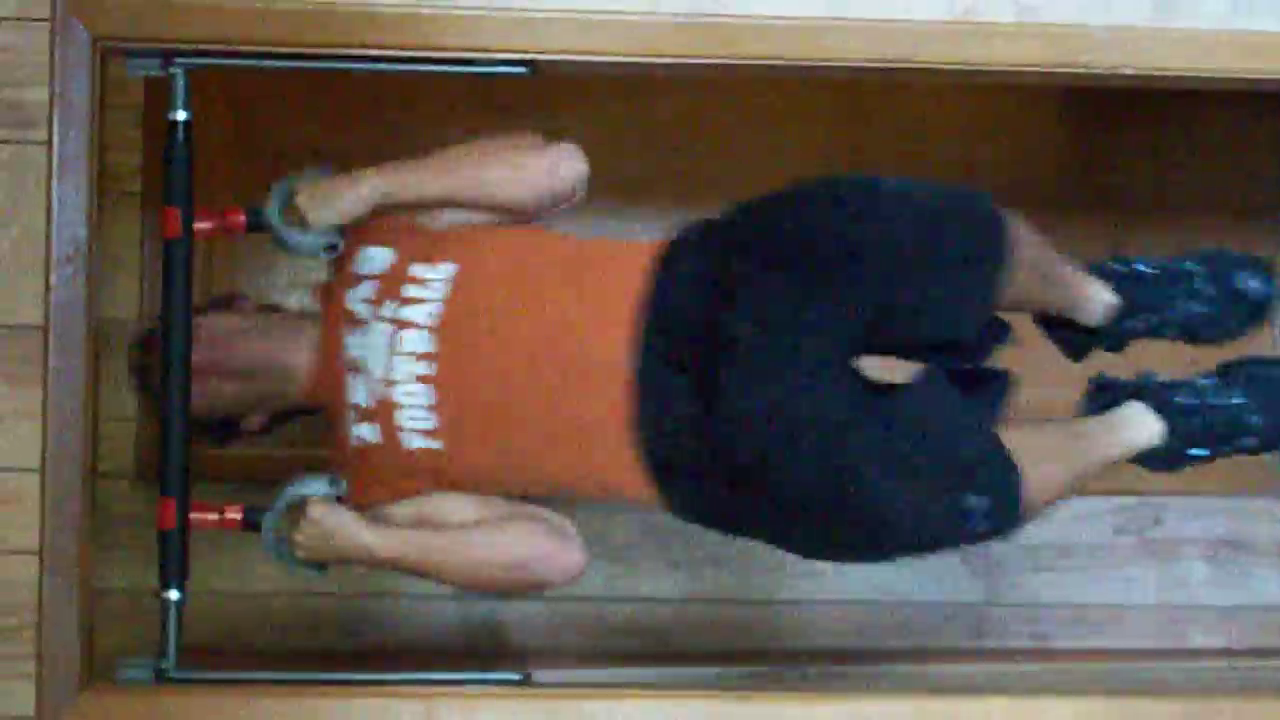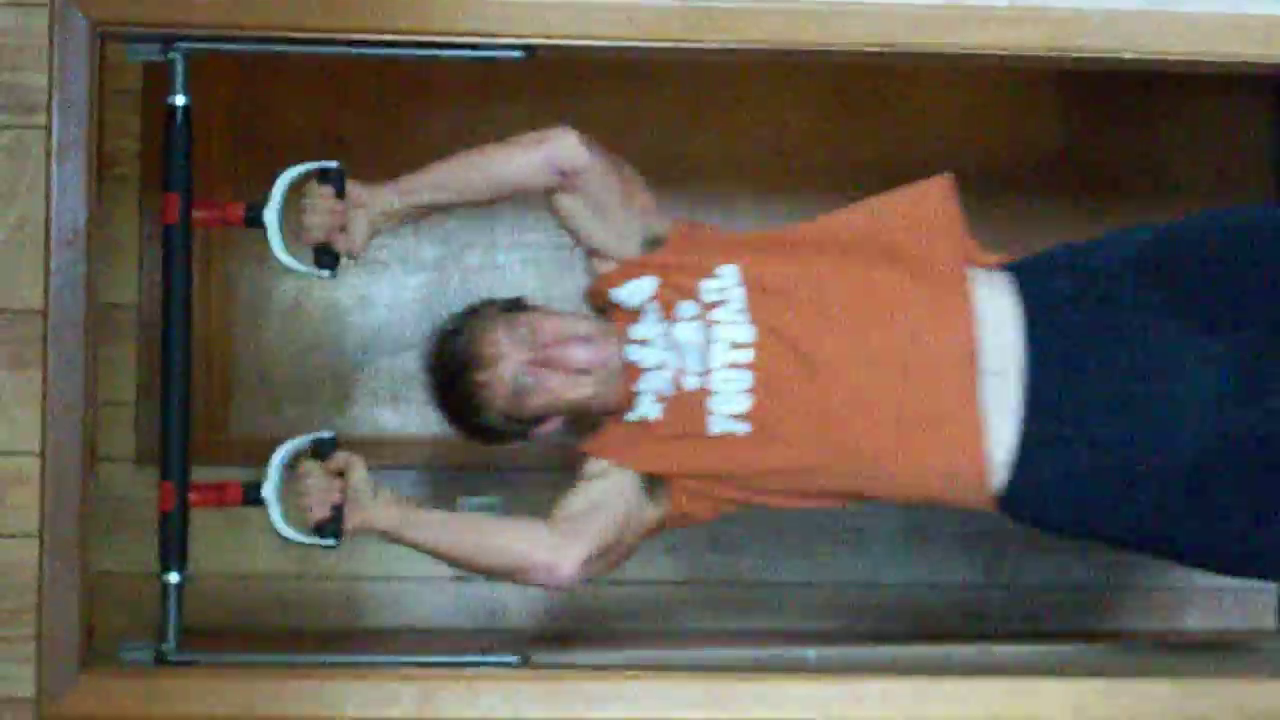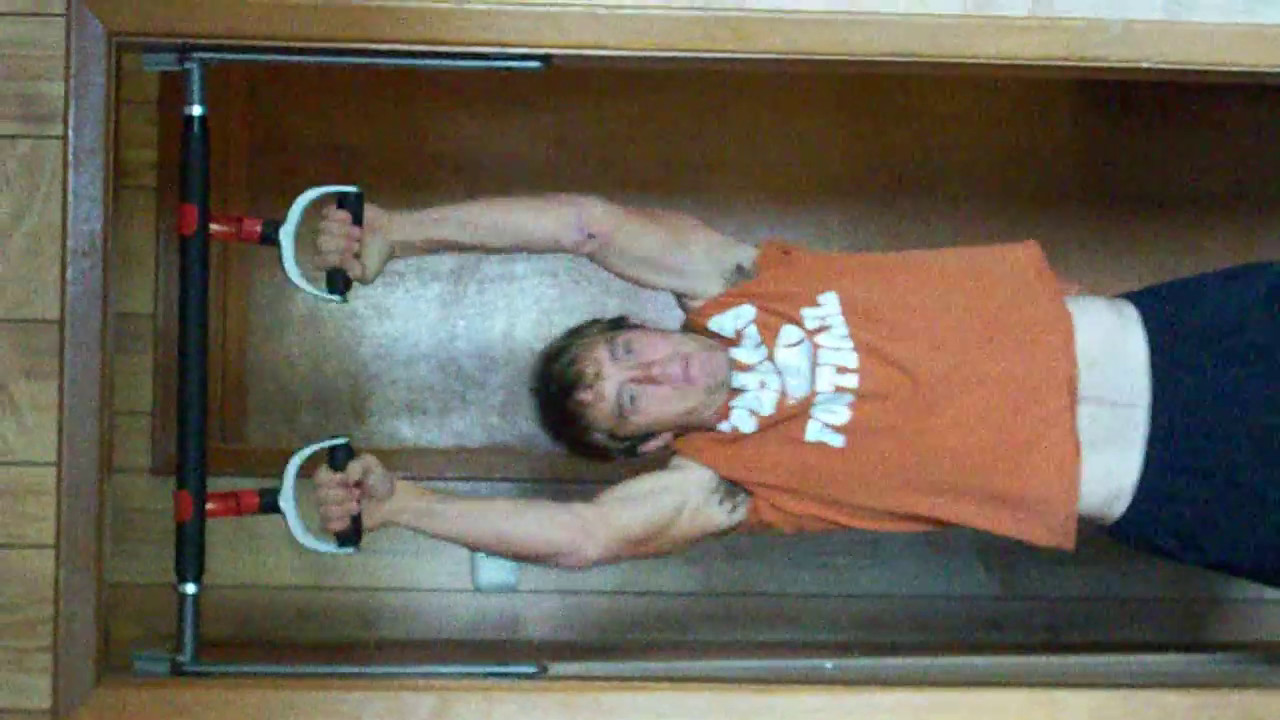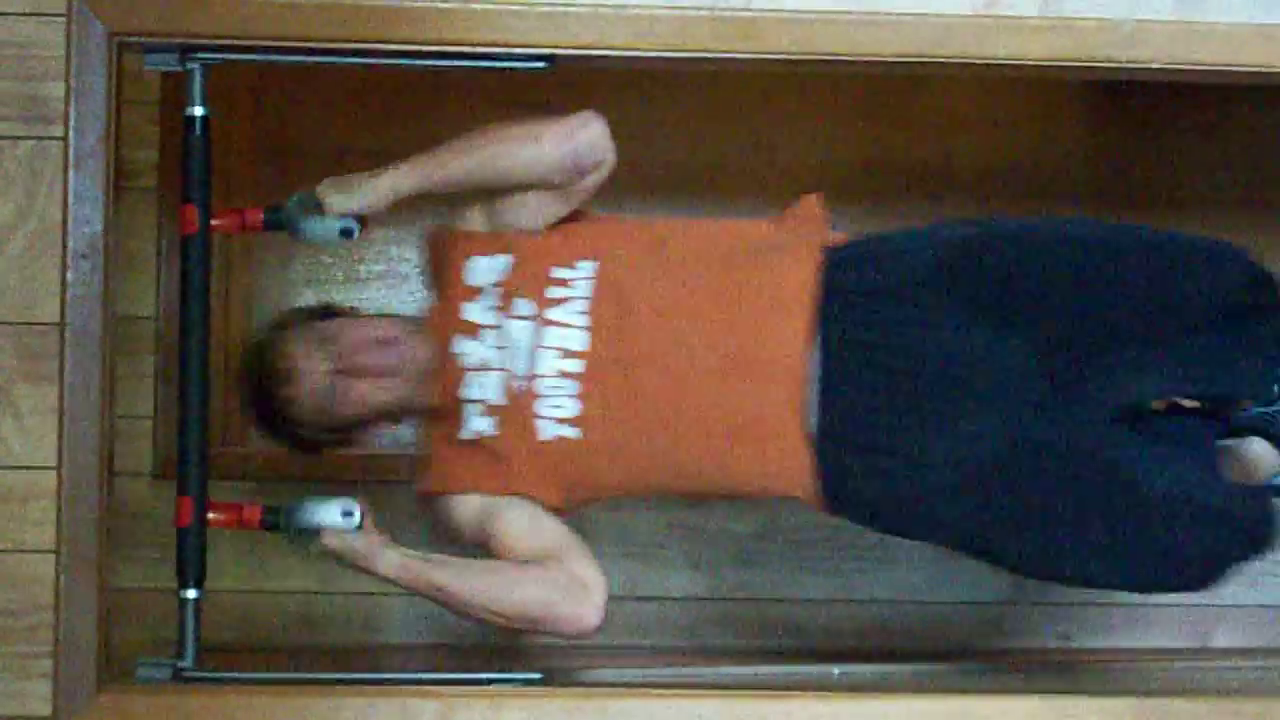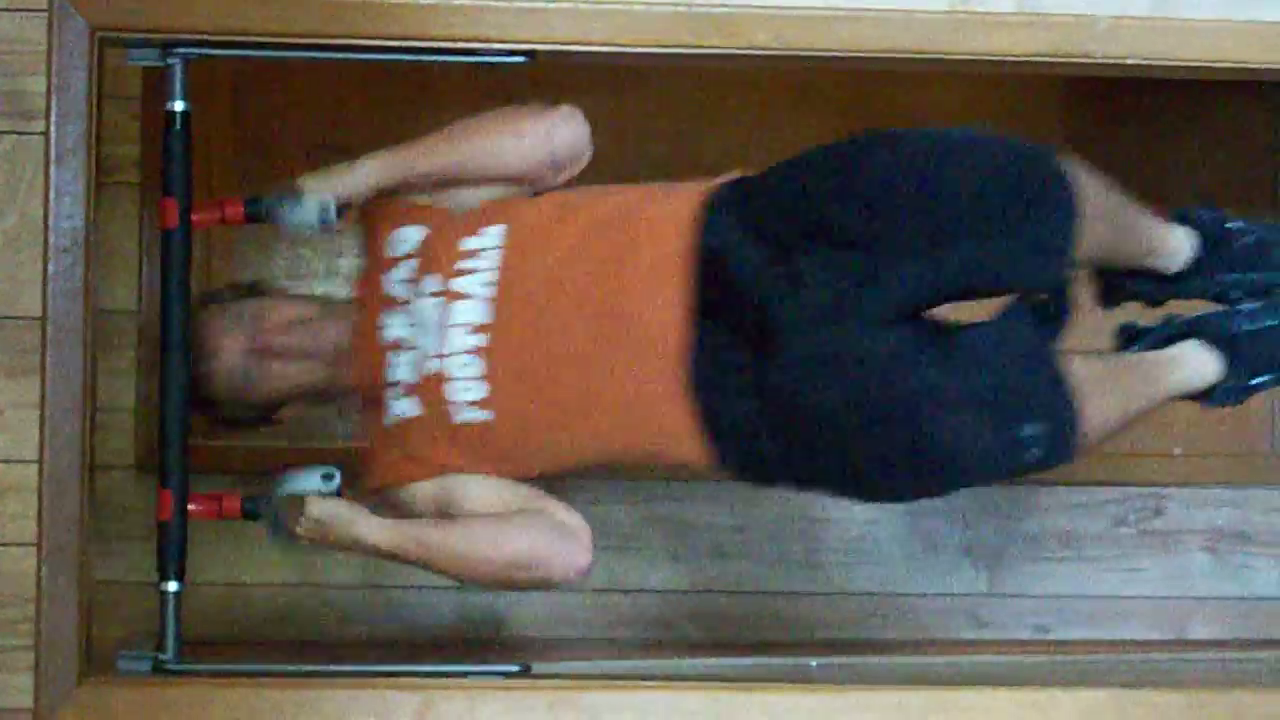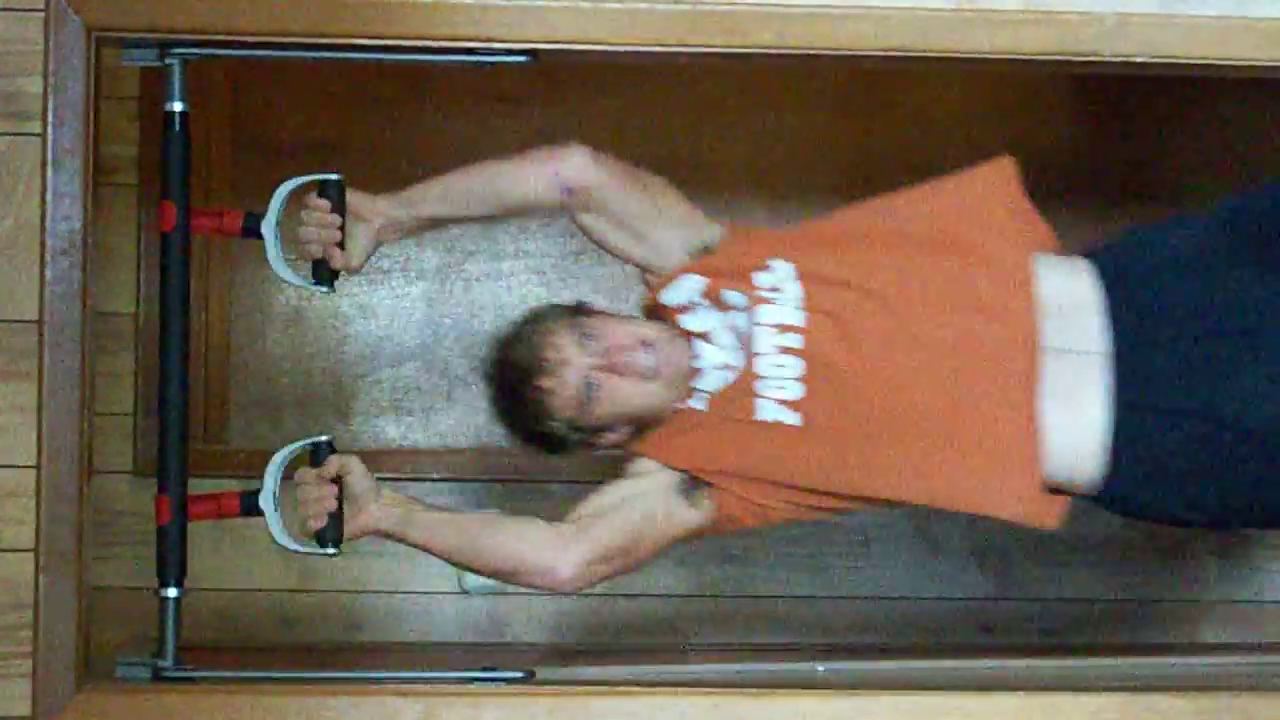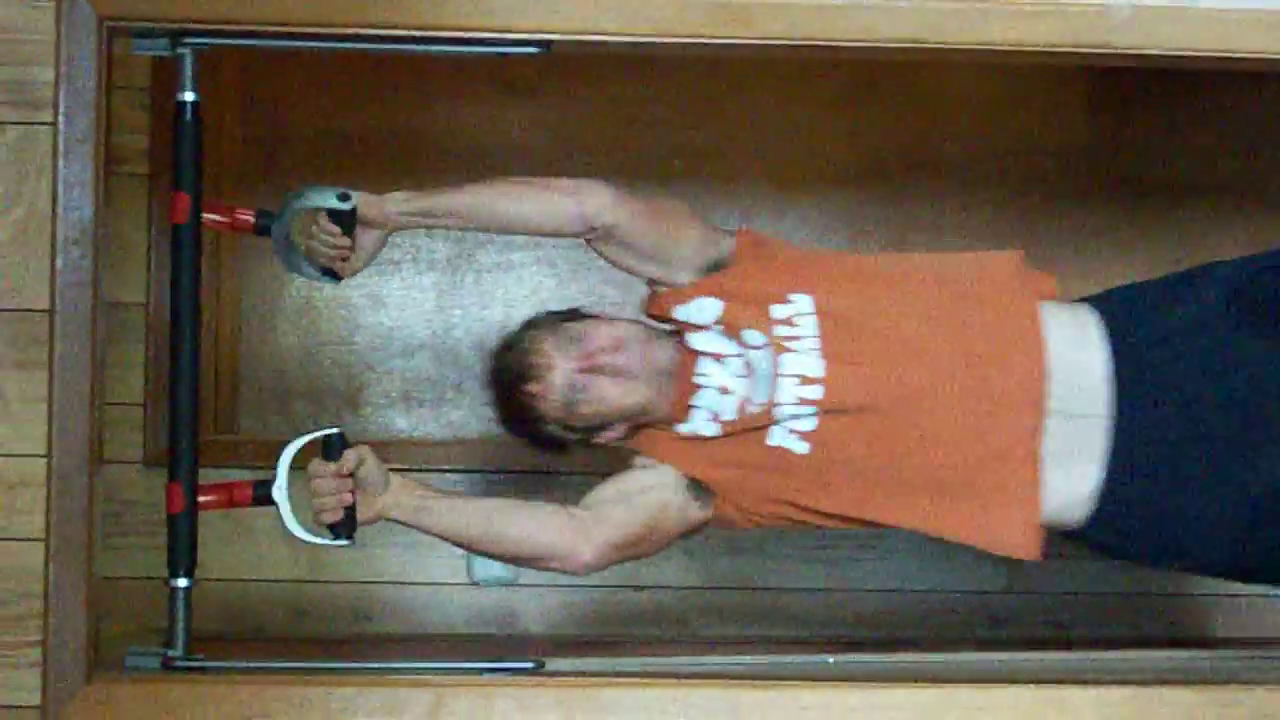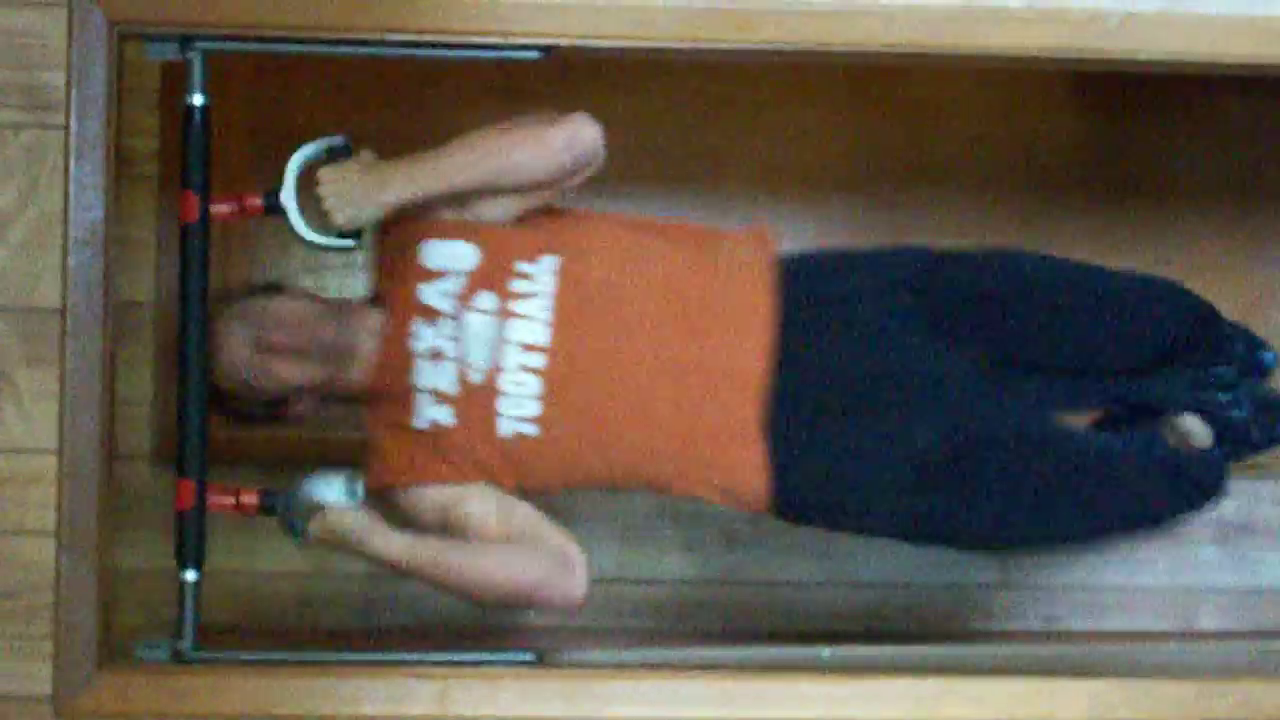
dt=0.5s
person 1, frame 1
left shoulder: (372, 243)
right shoulder: (381, 476)
left elbow: (559, 167)
right elbow: (551, 553)
left wrist: (367, 190)
right wrist: (357, 542)
left hip: (694, 288)
right hip: (704, 438)
left knee: (884, 225)
right knee: (944, 497)
left ankle: (1102, 306)
right ankle: (1142, 422)
person 1, frame 2
left shoulder: (634, 271)
right shoulder: (637, 460)
left elbow: (566, 152)
right elbow: (564, 555)
left wrist: (386, 198)
right wrist: (379, 514)
left hip: (1041, 303)
right hip: (1051, 461)
person 1, frame 3
left shoulder: (731, 288)
right shoulder: (733, 469)
left elbow: (590, 219)
right elbow: (588, 533)
left wrist: (402, 225)
right wrist: (398, 504)
left hip: (1145, 328)
right hip: (1150, 481)
person 1, frame 4
left shoulder: (476, 255)
right shoulder: (476, 478)
left elbow: (581, 139)
right elbow: (575, 602)
left wrist: (384, 183)
right wrist: (384, 559)
left hip: (857, 291)
right hip: (868, 454)
right knee: (1185, 529)
person 1, frame 5
left shoulder: (398, 228)
right shoulder: (414, 462)
left elbow: (563, 135)
right elbow: (562, 547)
left wrist: (370, 175)
right wrist: (360, 528)
left hip: (739, 242)
right hip: (756, 402)
left knee: (1002, 185)
right knee: (1002, 419)
left ankle: (1188, 258)
person 1, frame 6
left shoulder: (686, 271)
right shoulder: (694, 467)
left elbow: (572, 170)
right elbow: (566, 557)
left wrist: (391, 211)
right wrist: (384, 513)
person 1, frame 7
left shoulder: (699, 276)
right shoulder: (686, 463)
left elbow: (597, 203)
right elbow: (581, 539)
left wrist: (396, 205)
right wrist: (395, 500)
left hip: (1081, 338)
person 1, frame 8
left shoulder: (419, 240)
right shoulder: (417, 466)
left elbow: (577, 139)
right elbow: (557, 575)
left wrist: (387, 187)
right wrist: (368, 538)
left hip: (799, 303)
right hip: (803, 456)
left knee: (1151, 319)
right knee: (1131, 484)
